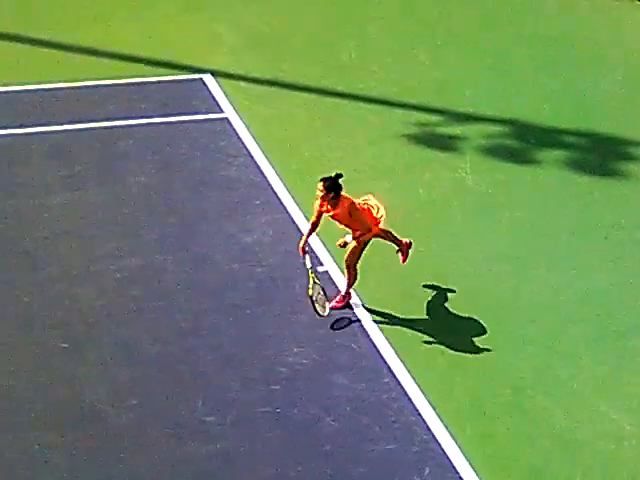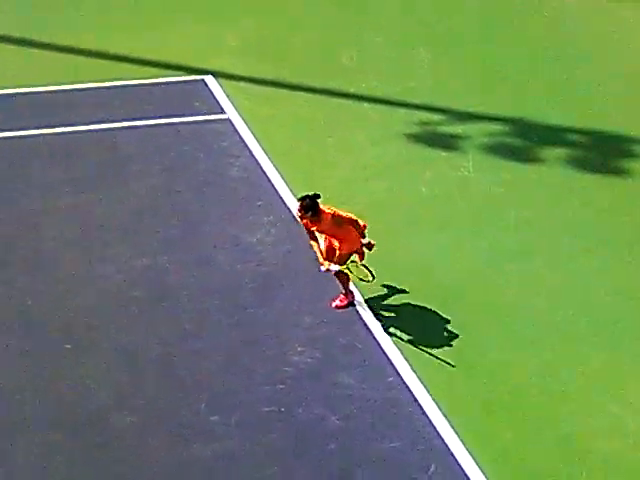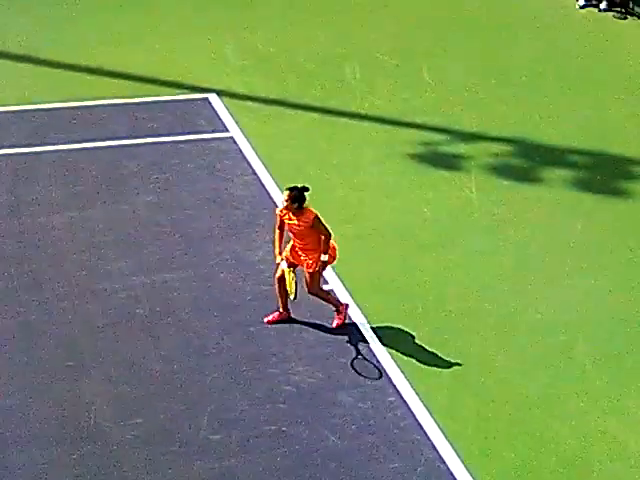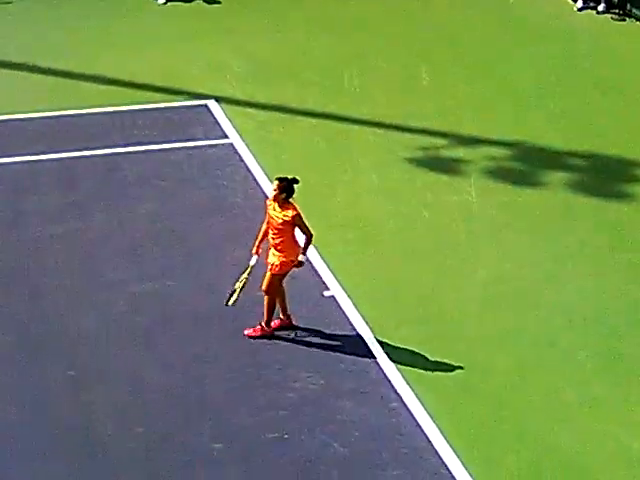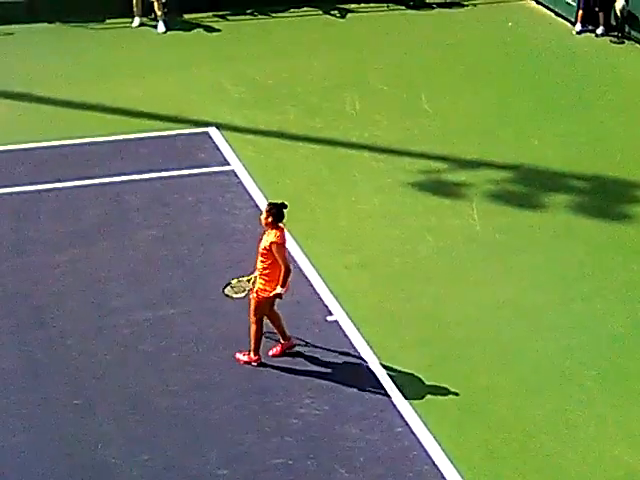
dt=0.3s
person 1, frame 1
left shoulder: (347, 205)
right shoulder: (322, 202)
left elbow: (365, 229)
right elbow: (314, 222)
left wrist: (348, 240)
right wrist: (304, 240)
left hip: (366, 223)
left knee: (349, 264)
right knee: (379, 233)
left ankle: (346, 294)
right ankle: (403, 244)
person 1, frame 2
left shoulder: (329, 217)
right shoulder: (305, 220)
left elbow: (355, 222)
right elbow: (313, 239)
left wrist: (363, 241)
right wrist: (322, 259)
left hip: (350, 238)
right hip: (333, 236)
left knee: (337, 268)
right knee: (327, 262)
left ankle: (347, 294)
person 1, frame 3
left shoulder: (311, 218)
right shoulder: (282, 212)
left elbow: (327, 235)
right elbow: (279, 230)
left wrist: (324, 257)
right wrist: (278, 253)
left hip: (313, 253)
right hip: (296, 249)
left knee: (313, 289)
right knee: (280, 279)
left ankle: (339, 307)
right ankle: (283, 312)
person 1, frame 4
left shoulder: (292, 213)
right shoulder: (271, 204)
left elbow: (308, 235)
left wrist: (302, 256)
right wrist: (257, 244)
left hip: (284, 256)
right hip: (273, 250)
left knee: (267, 289)
right knee: (276, 286)
left ankle: (265, 327)
right ankle: (285, 318)
person 1, frame 5
left shoulder: (273, 240)
right shoulder: (278, 230)
left elbow: (286, 268)
left wrist: (280, 288)
left hip: (267, 285)
right hip: (271, 281)
left knee: (256, 320)
right knee: (269, 310)
left ankle: (254, 355)
right ankle: (286, 340)
